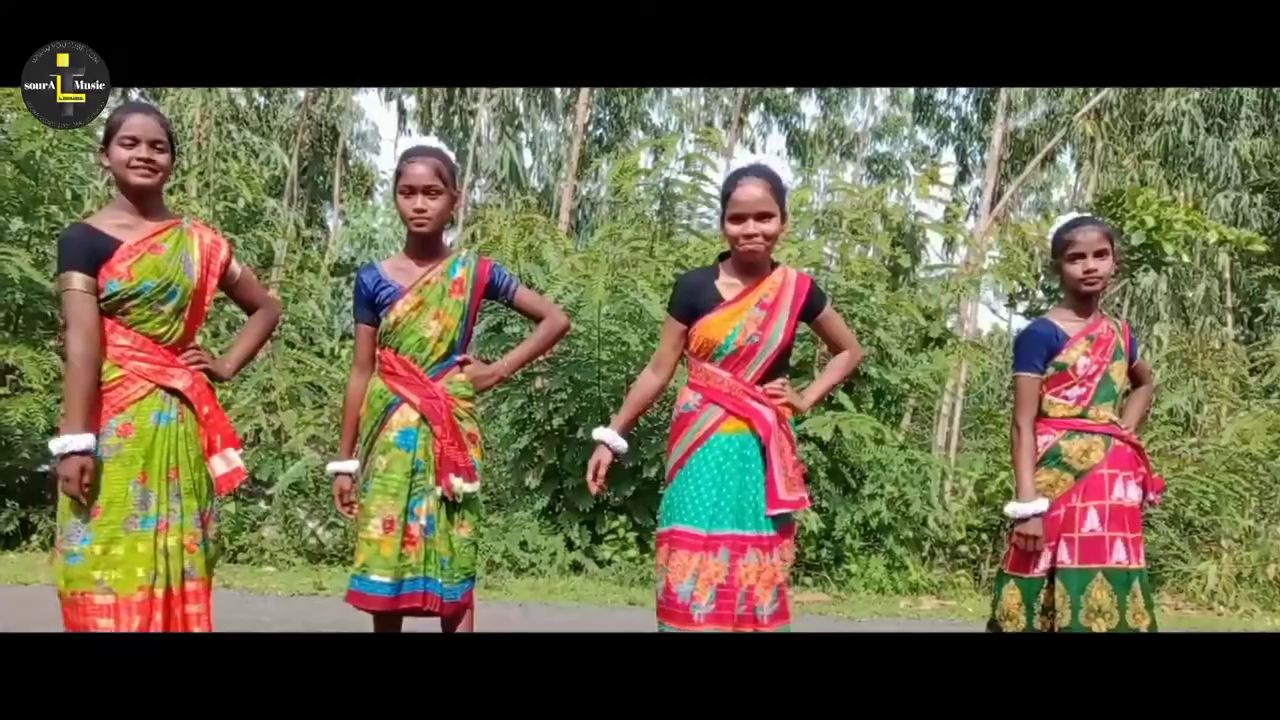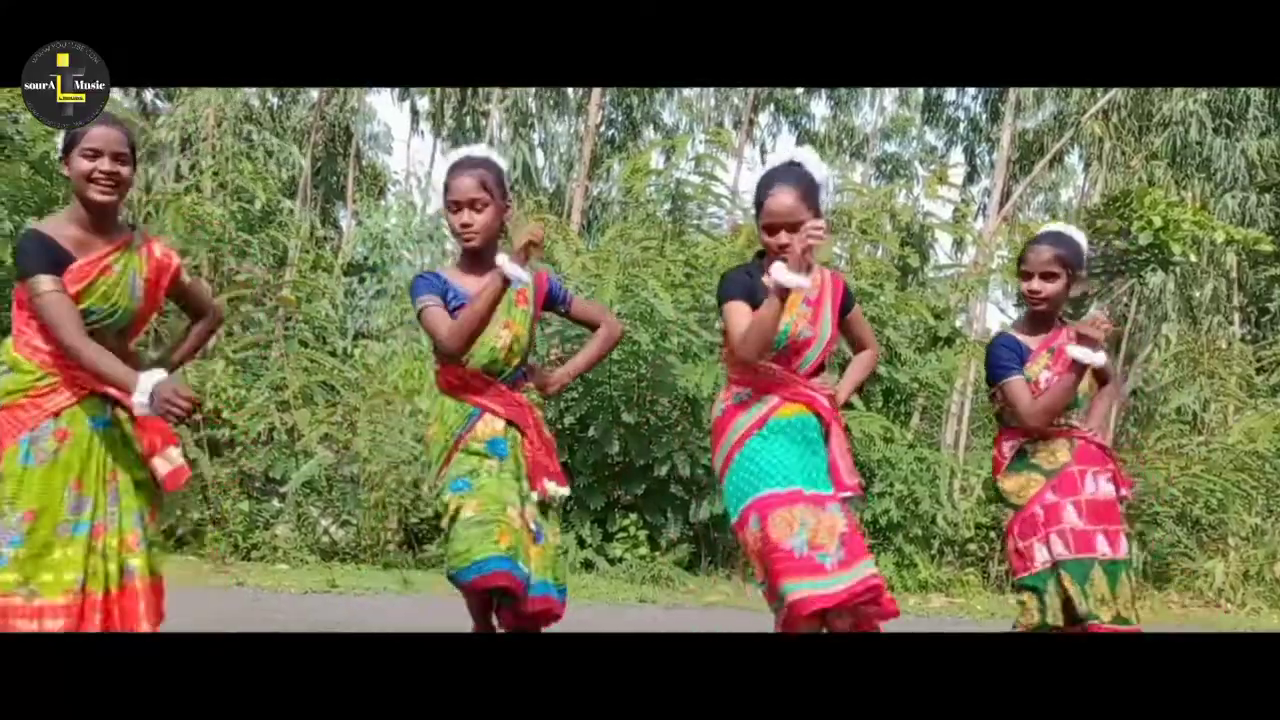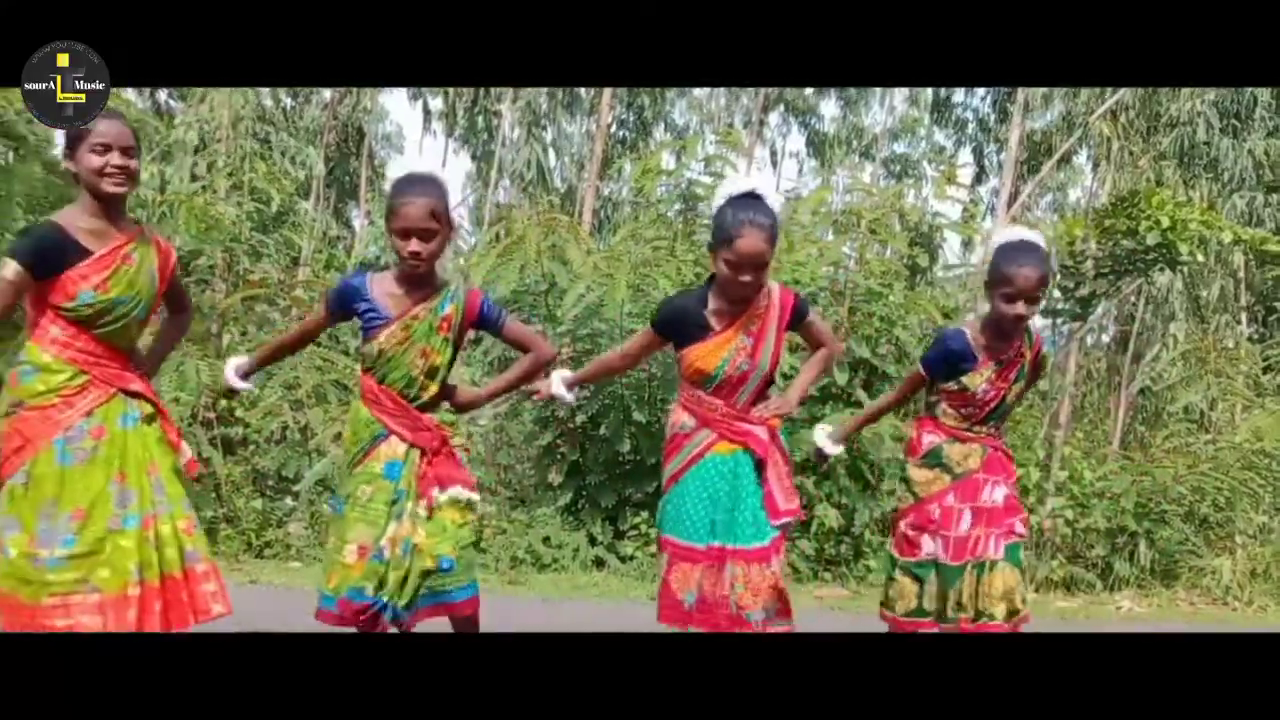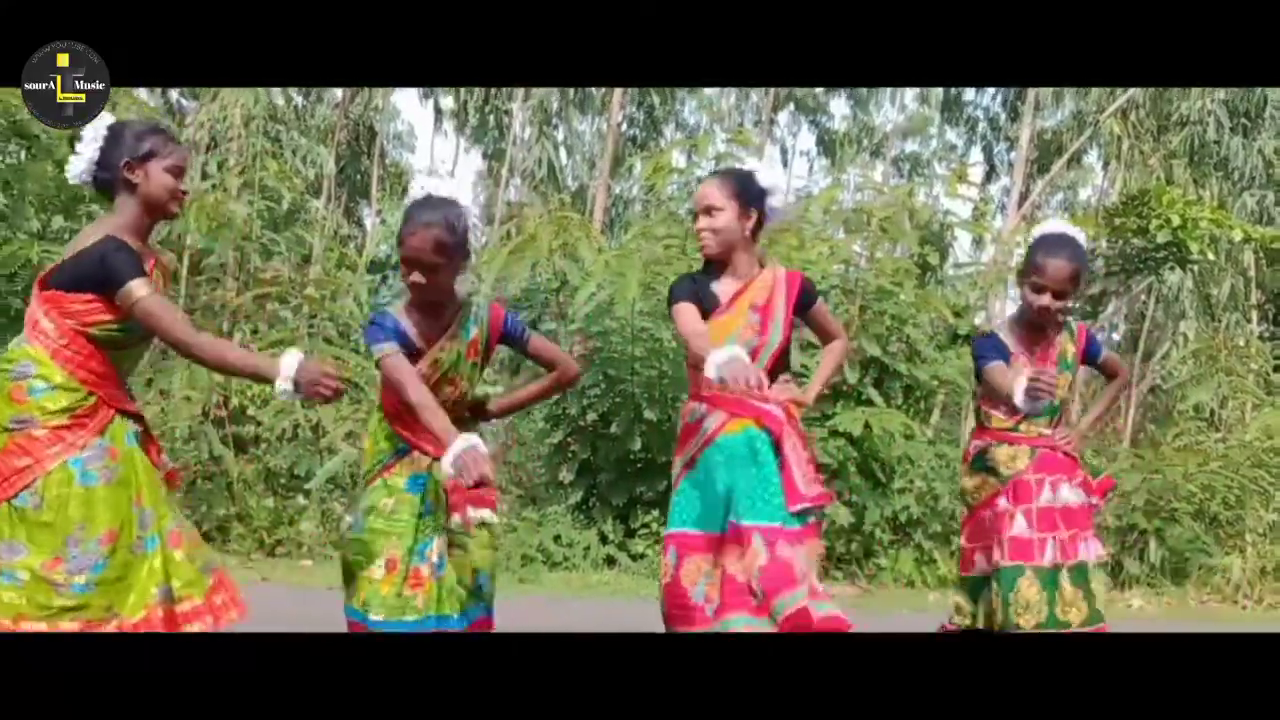
dt=1s
person 1, frame 1
left shoulder: (200, 241)
right shoulder: (84, 239)
left elbow: (265, 308)
right elbow: (81, 340)
left wrist: (226, 364)
right wrist: (73, 439)
left hip: (178, 417)
right hip: (113, 414)
left knee: (173, 552)
right knee: (111, 554)
person 1, frame 2
left shoulder: (148, 255)
left elbow: (208, 316)
right elbow: (69, 337)
left wrist: (158, 368)
right wrist: (145, 386)
left hip: (111, 412)
left knee: (118, 547)
person 1, frame 3
left shoulder: (150, 246)
right shoulder: (50, 239)
left elbow: (180, 310)
left hip: (123, 407)
right hip: (57, 405)
left knee: (142, 538)
right knee: (55, 547)
person 1, frame 4
left shoulder: (135, 251)
right shoulder: (111, 255)
right elbow: (188, 340)
right wrist: (287, 370)
left hip: (101, 420)
right hip: (53, 417)
left knee: (141, 541)
right knee: (51, 566)
person 2, frame 1
left shoulder: (799, 290)
right shoulder: (695, 287)
left elbow: (850, 351)
right elbow: (659, 370)
left wrist: (806, 399)
right wrist: (611, 436)
left hip: (762, 450)
right hip: (703, 445)
left knee: (757, 575)
right knee: (698, 572)
person 2, frame 2
left shoulder: (833, 287)
right shoulder: (742, 281)
left elbow: (869, 348)
right elbow: (747, 350)
left wrist: (840, 391)
right wrist: (786, 277)
left hip: (809, 435)
right hip: (755, 431)
left knee: (823, 548)
right knee: (791, 539)
person 2, frame 3
left shoulder: (785, 304)
right shoulder: (683, 310)
left elbow: (829, 346)
right elbow: (625, 355)
left wrist: (792, 397)
right wrist: (567, 381)
left hip: (751, 458)
right hip: (698, 454)
left knee: (751, 578)
right knee: (693, 577)
person 2, frame 4
left shoulder: (790, 286)
right shoulder: (689, 289)
left elbow: (838, 341)
right elbow: (697, 348)
left wrist: (809, 392)
right wrist: (725, 362)
left hip: (772, 447)
right hip: (714, 443)
left knee: (781, 569)
right knee: (700, 576)
person 3, frame 1
left shoulder: (476, 273)
right shoulder: (373, 278)
left elbow: (556, 319)
right elbow: (362, 372)
left wrist: (499, 370)
right wrist: (345, 460)
left hip: (449, 434)
right hip: (389, 437)
left knee: (455, 568)
right knee: (384, 565)
person 3, frame 2
left shoulder: (534, 283)
right shoulder: (431, 285)
left elbow: (611, 326)
right elbow: (453, 341)
left wrist: (561, 375)
right wrist: (507, 270)
left hip: (520, 438)
right hip: (465, 436)
left knee: (529, 569)
right knee: (482, 555)
person 3, frame 3
left shoulder: (465, 302)
right shoulder: (361, 290)
left elbow: (541, 351)
right elbow: (302, 334)
left wrist: (480, 394)
right wrist: (246, 367)
left hip: (426, 448)
right hip: (372, 446)
left knee: (441, 560)
right knee: (361, 576)
person 3, frame 4
left shoulder: (488, 320)
right shoulder: (385, 325)
left elbow: (566, 368)
right elbow: (413, 394)
left wrist: (496, 408)
right wrist: (460, 446)
left hip: (457, 469)
right hip: (398, 466)
left knee: (463, 589)
right knee: (387, 584)
person 4, frame 1
left shoulder: (1120, 334)
right shoulder: (1040, 334)
left elbow: (1144, 384)
right elbow: (1023, 425)
left wrist: (1125, 431)
right wrist: (1027, 504)
left hip: (1114, 480)
right hip: (1060, 477)
left knee: (1110, 595)
right knee: (1059, 596)
person 4, frame 2
left shoulder: (1079, 334)
right shoulder: (1006, 347)
left elbow: (1108, 382)
right elbow: (1033, 418)
left wrist: (1096, 426)
right wrist: (1082, 356)
left hip: (1087, 473)
right hip: (1034, 475)
left knee: (1101, 586)
right knee: (1052, 587)
person 4, frame 3
left shoulder: (1030, 342)
right shoulder: (955, 344)
right elbow: (899, 396)
right wrist: (841, 434)
left hip: (992, 473)
right hip: (940, 473)
left knee: (997, 590)
right knee: (920, 590)
person 4, frame 4
left shoulder: (1076, 337)
right shoulder: (993, 342)
left elbow: (1121, 376)
right elbow: (1007, 392)
left wrist: (1083, 429)
right wrist: (1024, 393)
left hip: (1060, 468)
right hip: (1001, 468)
left knee: (1067, 585)
right knee: (1008, 577)
